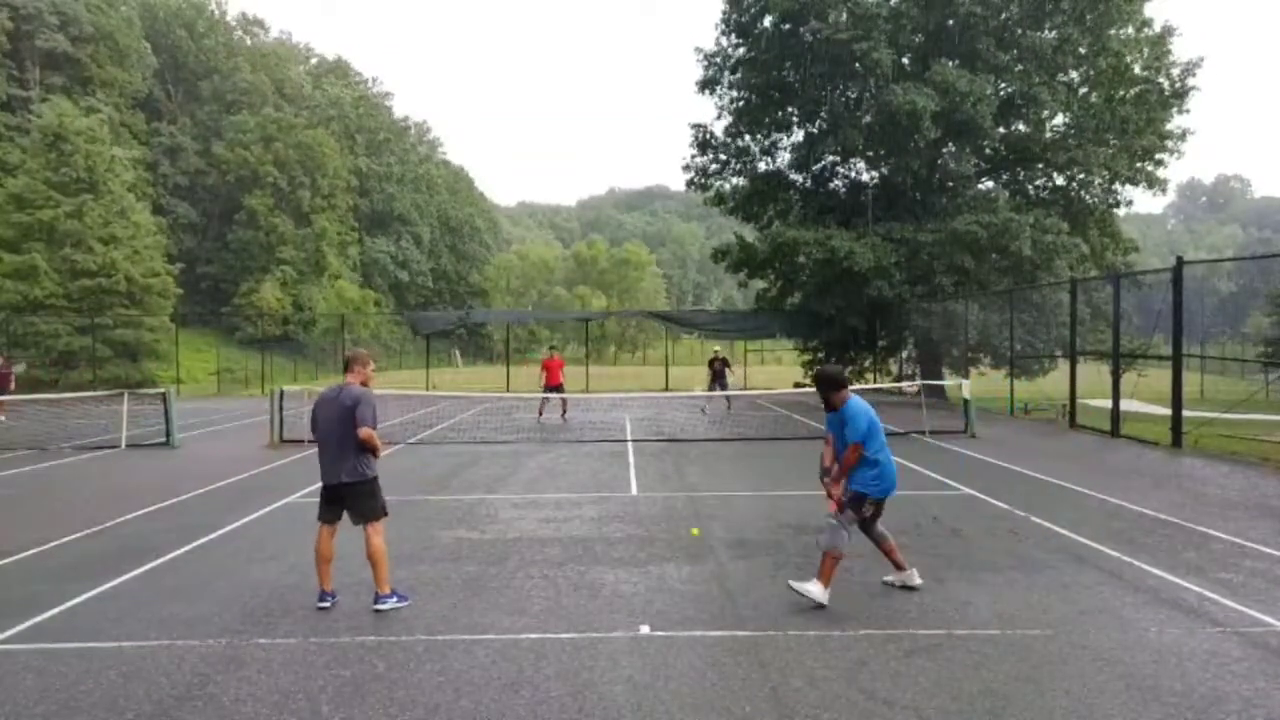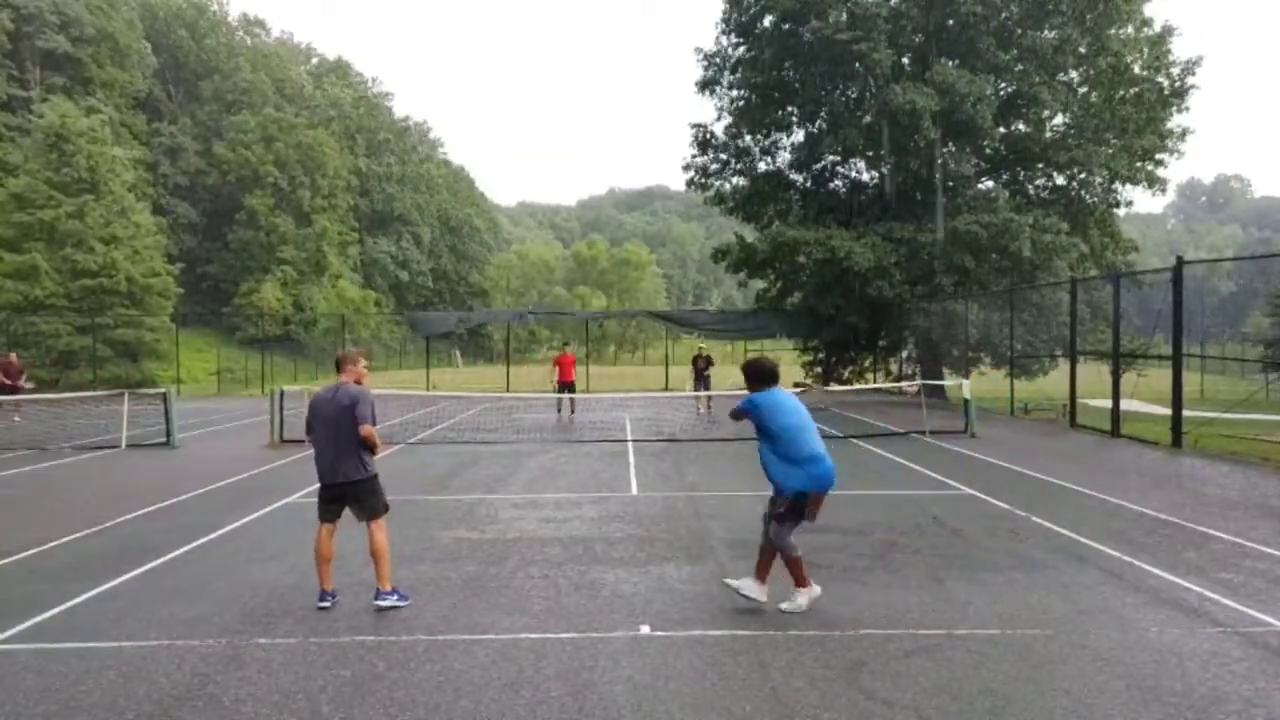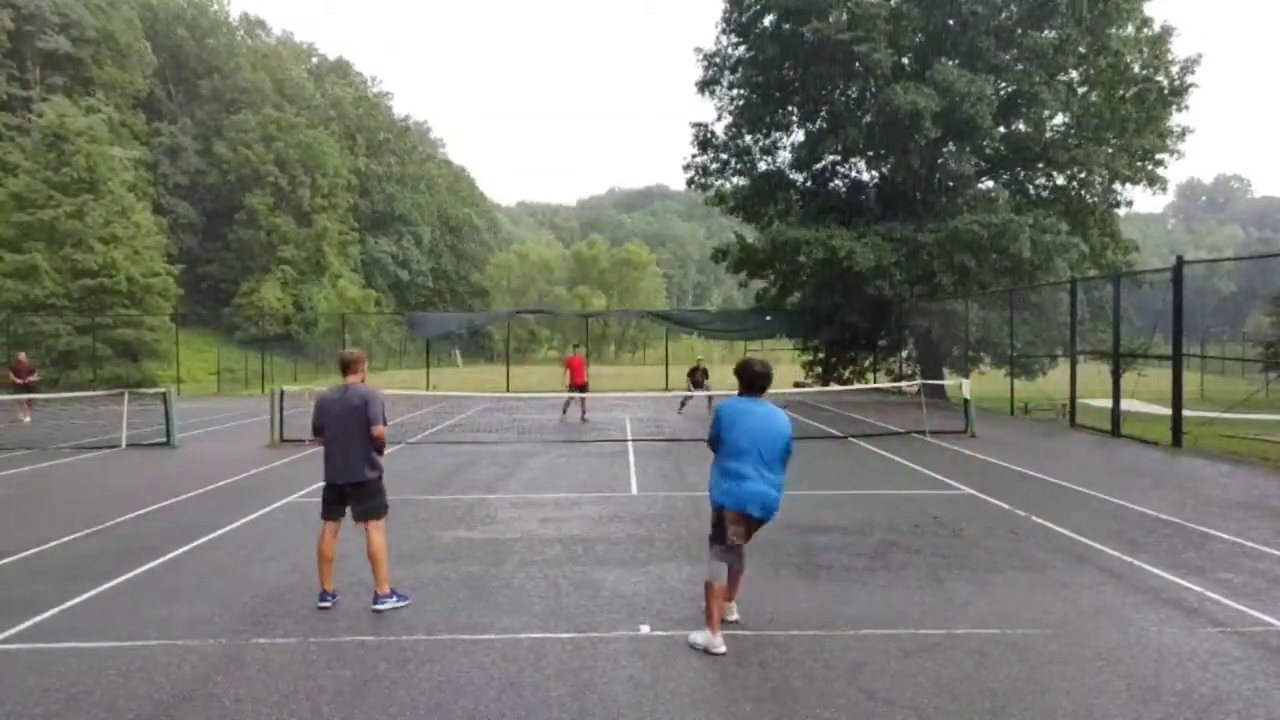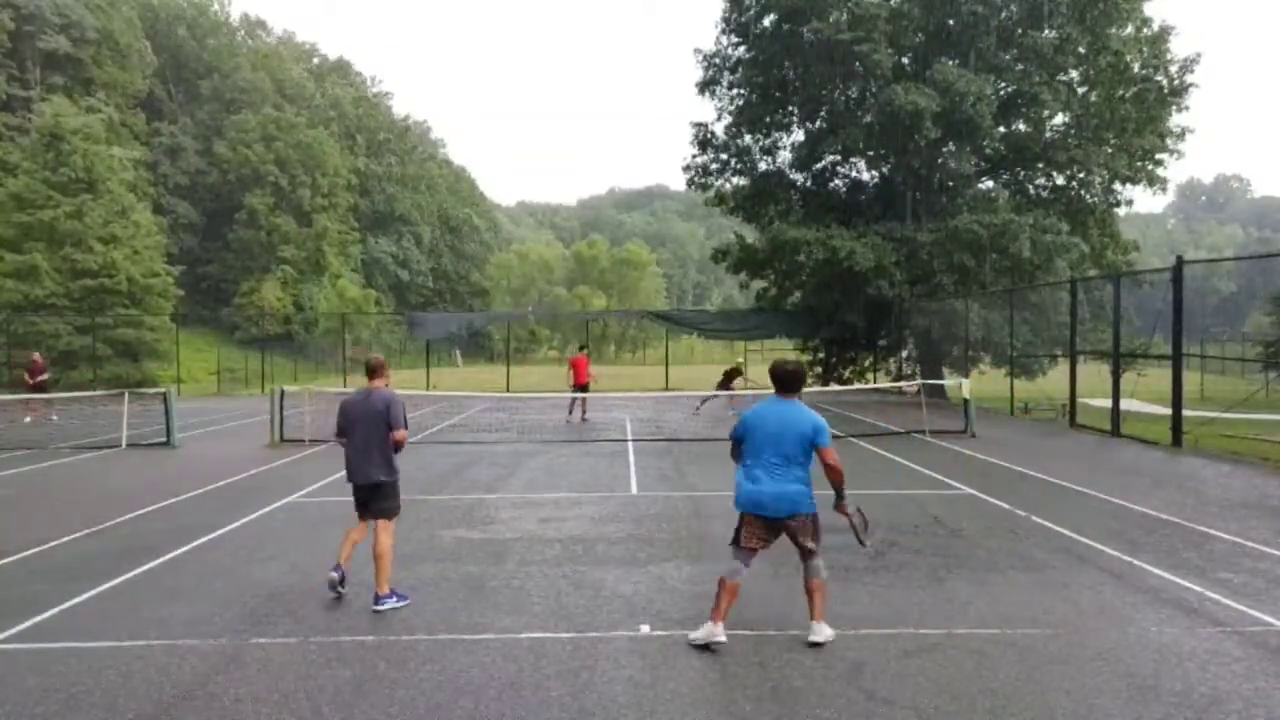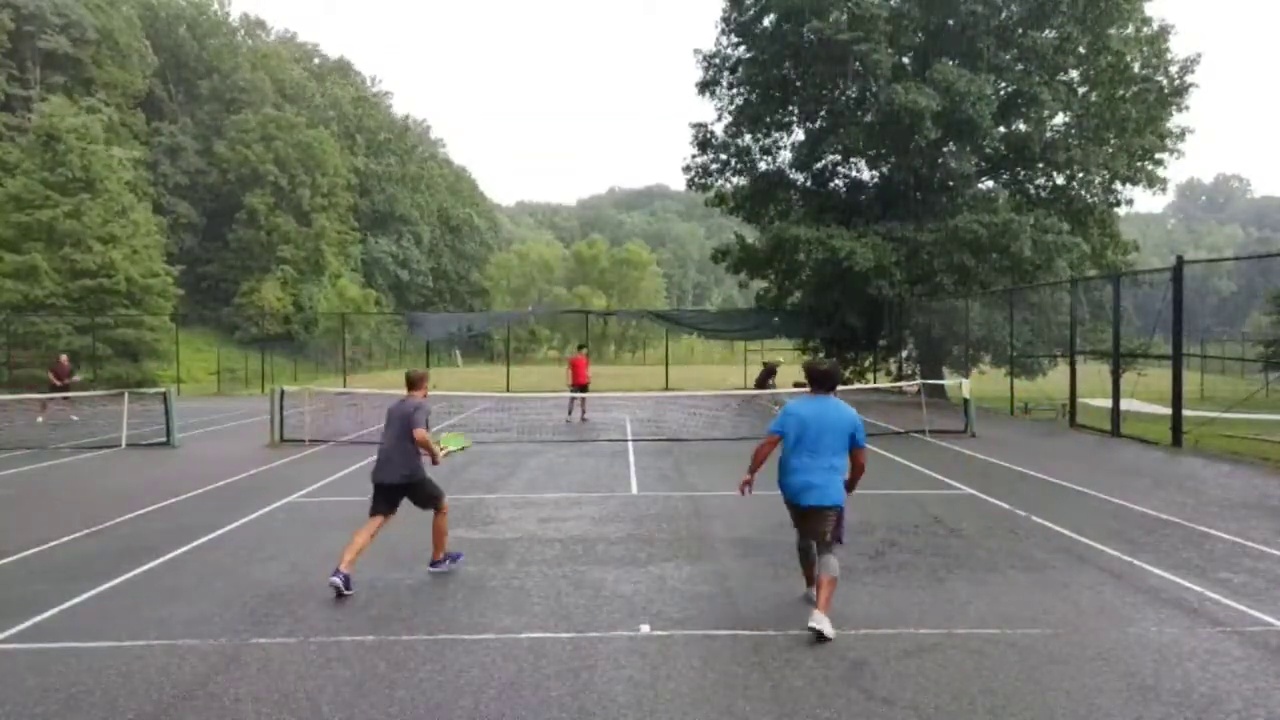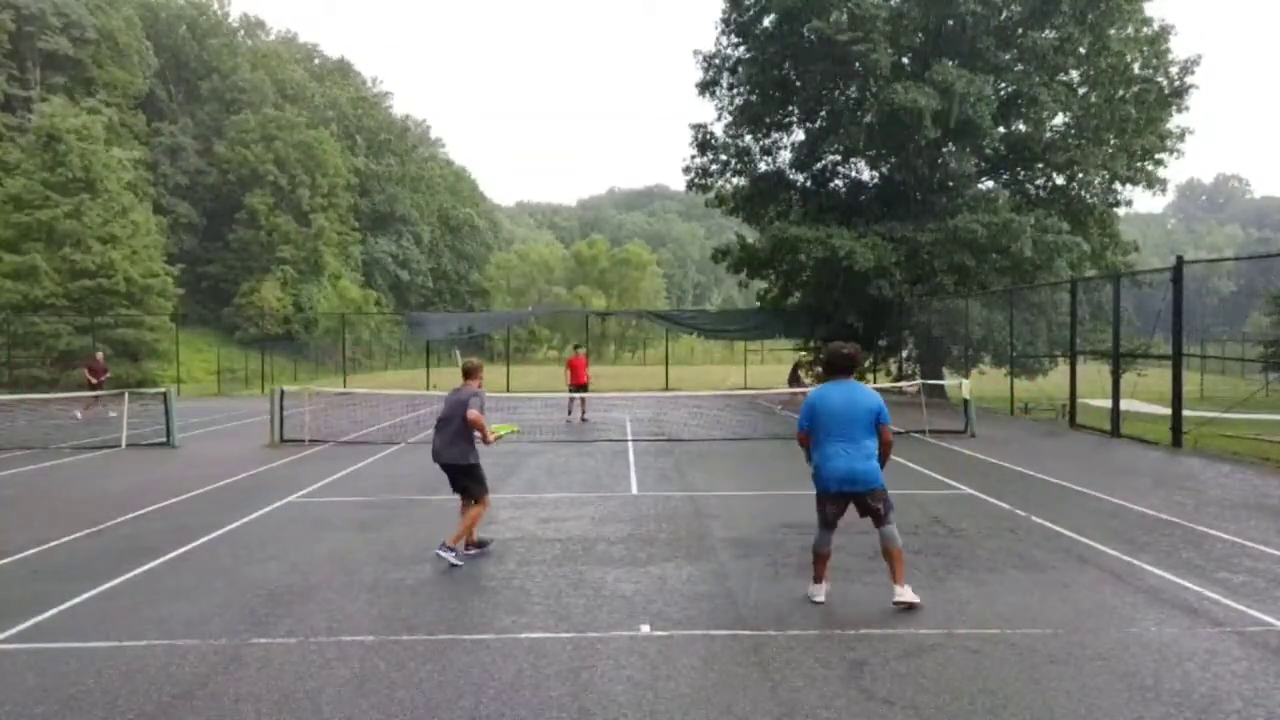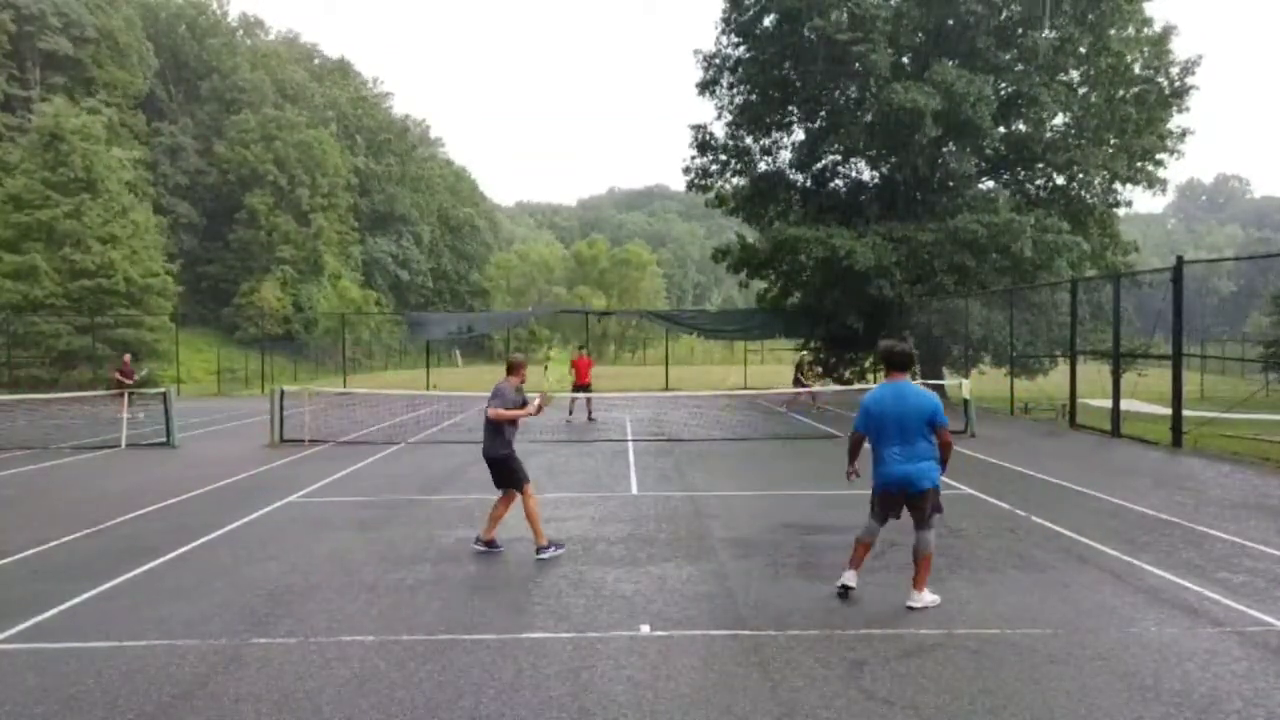
dt=0.4s
person 1, frame 1
left shoulder: (854, 411)
right shoulder: (835, 412)
left elbow: (854, 453)
right elbow: (830, 446)
left wrist: (834, 482)
right wrist: (827, 477)
left hip: (871, 481)
right hip: (870, 479)
left knee: (836, 525)
right knee: (869, 526)
left ankle: (820, 587)
right ankle: (906, 573)
person 1, frame 2
left shoulder: (758, 401)
right shoulder: (787, 398)
left elbow: (735, 415)
left wrist: (743, 408)
left hip: (805, 477)
right hip: (813, 471)
left knee: (779, 532)
right knee: (772, 522)
left ankle: (805, 589)
right ankle: (757, 583)
person 1, frame 3
left shoulder: (726, 409)
right shoulder: (783, 419)
left elbow: (713, 445)
right elbow: (783, 465)
left hip: (732, 496)
right hip: (767, 499)
left knee: (718, 557)
right knee: (735, 548)
left ankle: (713, 634)
right ankle: (728, 605)
person 1, frame 4
left shoulder: (752, 415)
right shoulder: (813, 420)
left elbow: (735, 453)
right elbow: (832, 464)
right wrist: (840, 497)
left hip: (756, 500)
right hip: (797, 502)
left knee: (739, 561)
right knee: (812, 560)
left ankle: (715, 626)
right ankle: (818, 625)
person 1, frame 5
left shoulder: (792, 409)
right shoulder: (850, 415)
left elbow: (768, 444)
right elbow: (859, 462)
left wrist: (750, 473)
right wrist: (851, 482)
left hip: (793, 486)
right hip: (828, 492)
left knee: (805, 538)
right knee: (826, 552)
left ankle: (812, 589)
right ankle: (819, 614)
person 1, frame 6
left shoulder: (815, 397)
right shoulder: (872, 397)
left elbow: (802, 438)
right elbow: (887, 439)
left wrist: (812, 455)
right wrist: (880, 466)
left hip: (829, 477)
right hip: (866, 474)
left knee: (825, 530)
right knee: (886, 527)
left ankle: (818, 586)
right ankle: (901, 589)
person 1, frame 7
left shoulder: (871, 399)
right shoulder: (929, 398)
left elbow: (857, 438)
right elbow: (945, 440)
left wrist: (851, 463)
right wrist: (942, 465)
left hip: (886, 476)
right hip: (922, 475)
left knee: (874, 523)
right knee: (924, 531)
left ankle: (850, 574)
right ankle: (919, 593)
person 2, frame 1
left shoulder: (323, 397)
right shoulder: (363, 395)
left elbow: (315, 433)
right elbow: (364, 433)
right wrist: (377, 447)
left hip: (330, 474)
right hip: (359, 475)
left knee: (326, 529)
right knee: (374, 529)
left ankle: (325, 593)
right ankle: (384, 594)
person 2, frame 2
left shoulder: (317, 398)
right shoulder: (360, 394)
left elbow: (311, 436)
right elbow: (365, 431)
right wrist: (376, 445)
left hip: (328, 474)
right hip: (359, 473)
left knee: (326, 529)
right knee: (377, 526)
left ankle: (326, 592)
right ankle: (385, 591)
person 2, frame 3
left shoulder: (324, 398)
right shoulder: (369, 395)
left elbow: (318, 436)
right elbow: (378, 431)
right wrist: (381, 447)
left hip: (334, 474)
right hip: (366, 474)
left knee: (329, 529)
right knee: (375, 529)
left ankle: (326, 592)
right ankle: (383, 594)
person 2, frame 4
left shoulder: (348, 402)
right shoulder: (391, 398)
left elbow: (341, 439)
right elbow: (400, 436)
right wrist: (397, 446)
left hip: (357, 473)
right hip: (383, 474)
left knee: (362, 521)
right knee: (384, 530)
left ankle: (340, 568)
right ankle: (383, 595)
person 2, frame 5
left shoulder: (393, 408)
right shoulder: (420, 406)
right elbow: (419, 435)
left wrist: (426, 449)
right wrist: (435, 453)
left hip: (383, 474)
right hip: (409, 473)
left knee: (374, 522)
right knee: (442, 507)
left ankle: (342, 572)
right ankle: (439, 560)
person 2, frame 6
left shoulder: (451, 395)
right shoulder: (476, 393)
right elbow: (473, 416)
right wrist: (486, 434)
left hip: (442, 454)
right hip: (462, 456)
left knee: (469, 496)
right knee: (481, 502)
left ankle: (470, 541)
right ankle: (450, 546)
person 2, frame 7
left shoulder: (516, 390)
right shoulder: (504, 390)
left elbow: (529, 408)
right elbow: (492, 413)
left wrist: (538, 405)
right wrist: (522, 412)
left hip: (497, 451)
right hip: (500, 451)
left knee: (509, 494)
right knee: (528, 494)
left ankle: (484, 539)
right ankle: (542, 545)
